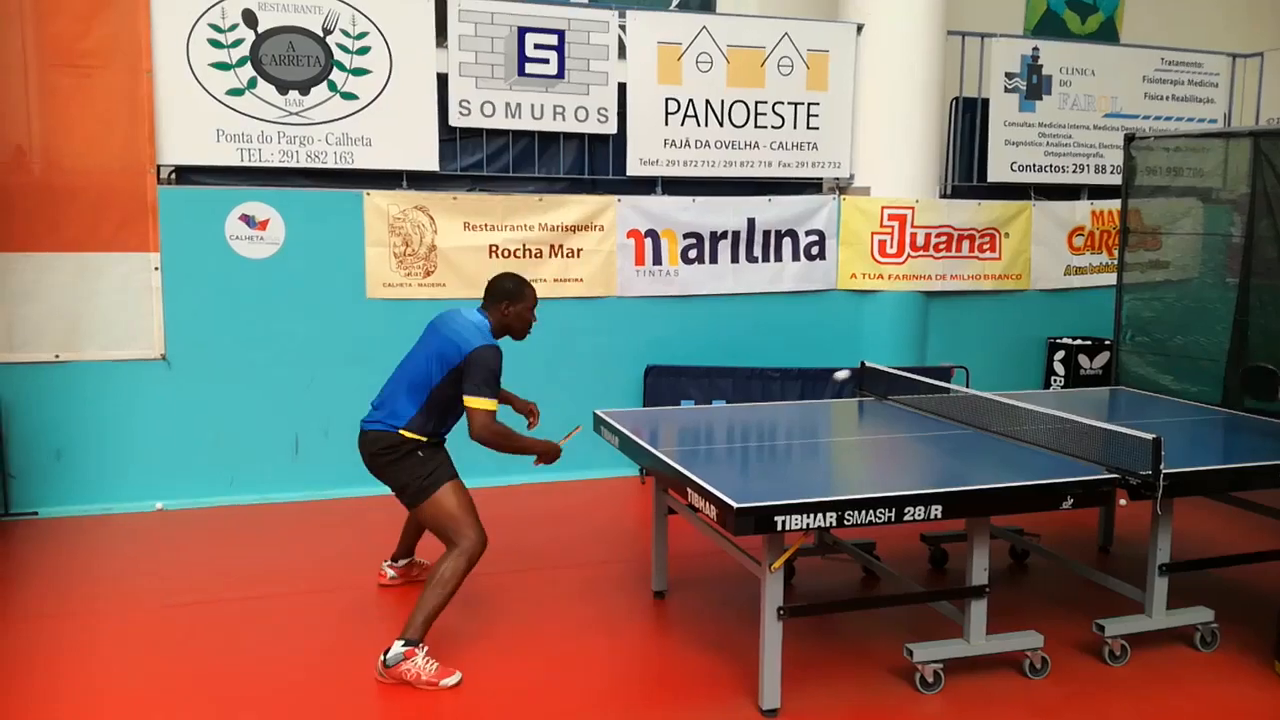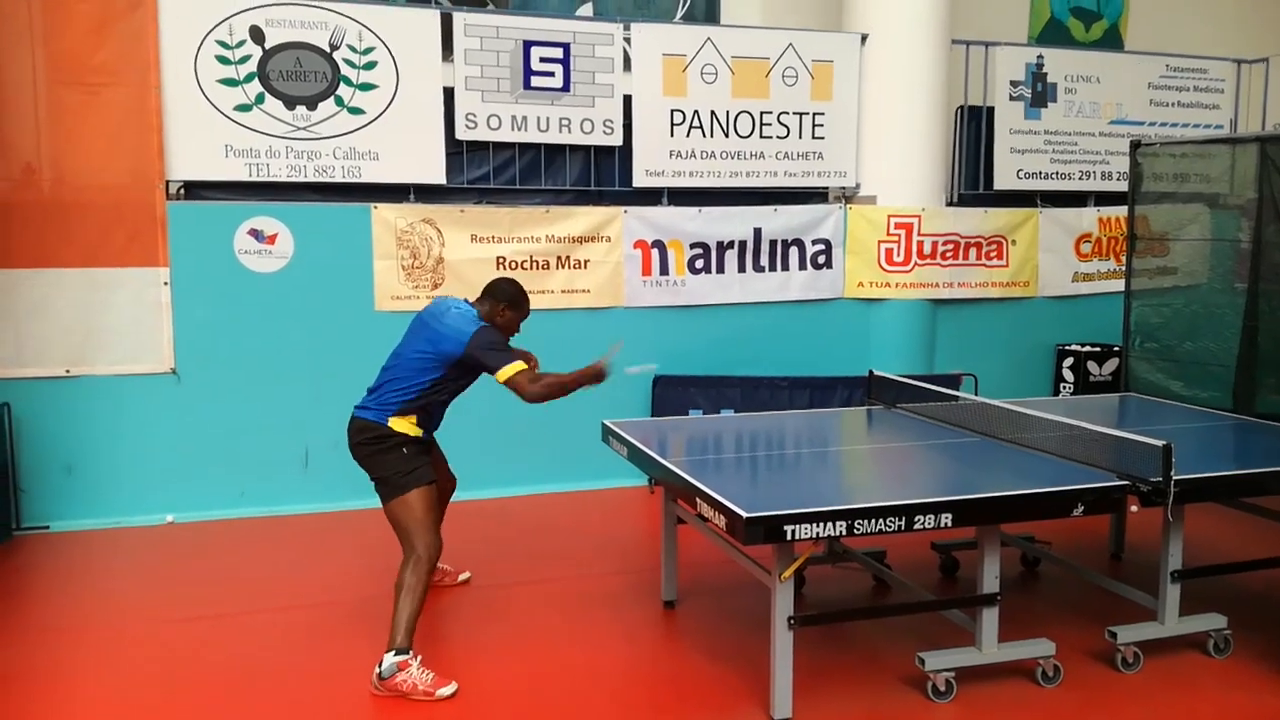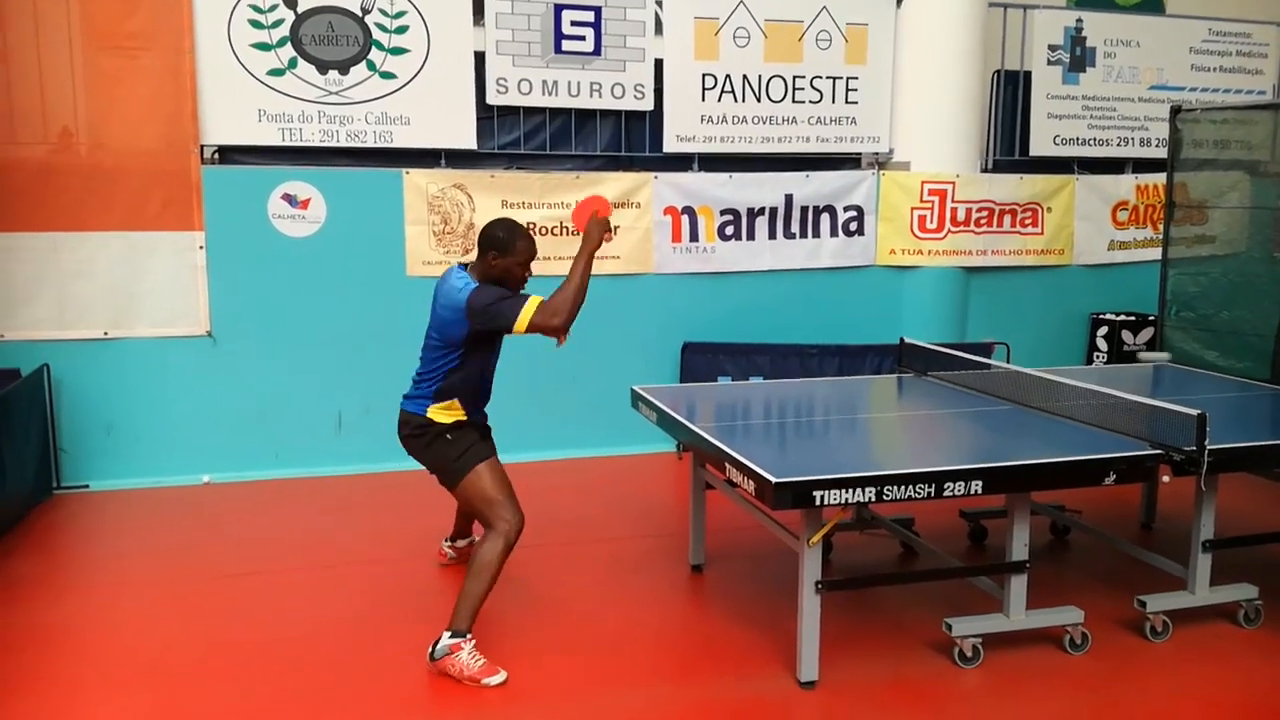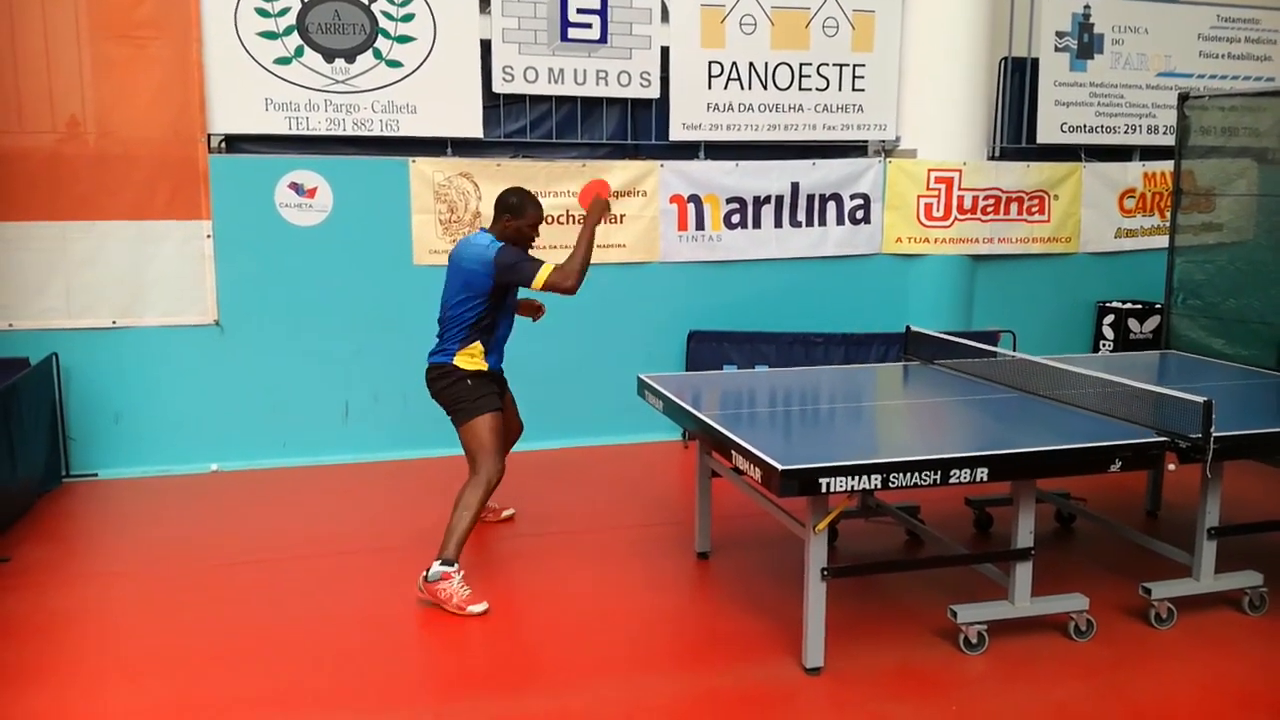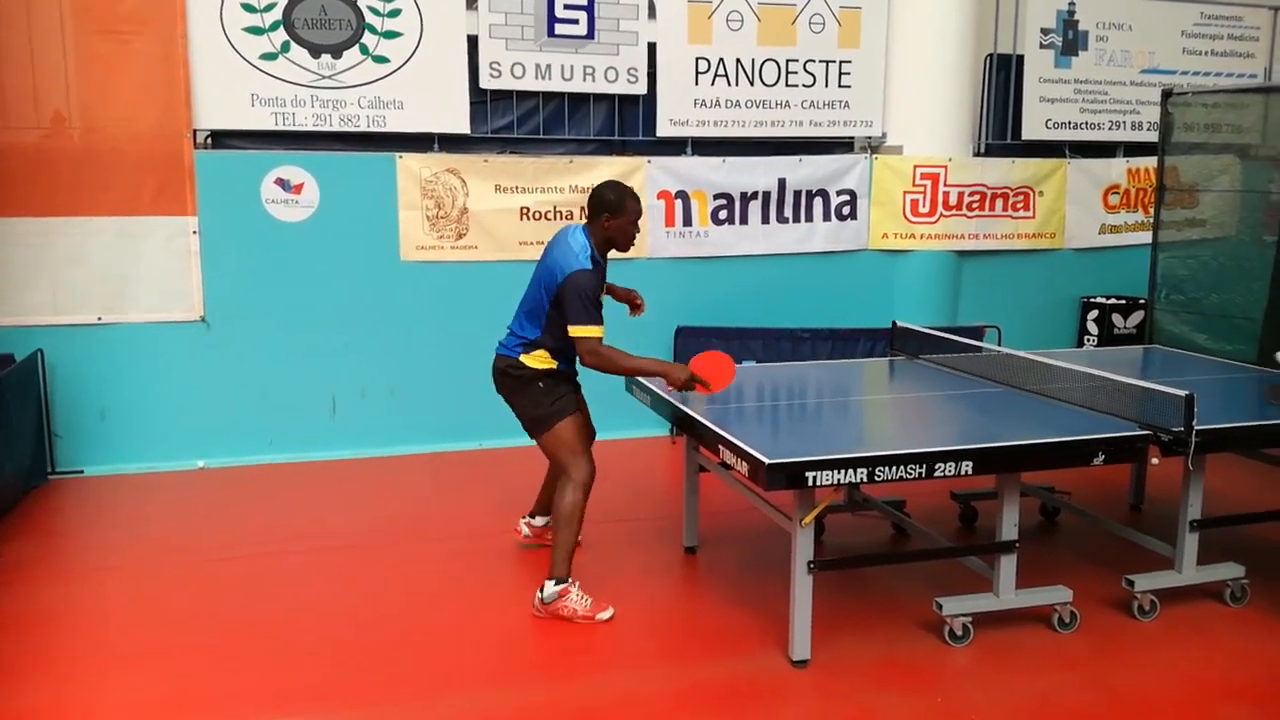
dt=1s
person 1, frame 1
left shoulder: (455, 318)
right shoulder: (484, 349)
right elbow: (483, 430)
left wrist: (511, 399)
right wrist: (541, 447)
left hip: (383, 432)
right hip: (398, 444)
left knee: (434, 493)
right knee: (469, 541)
left ankle: (399, 564)
right ankle: (403, 653)
person 1, frame 2
left shoulder: (445, 307)
right shoulder: (480, 334)
right elbow: (533, 390)
left wrist: (514, 357)
right wrist: (585, 377)
left hip: (387, 427)
right hip: (385, 437)
left knee: (443, 485)
right knee: (423, 547)
left ankle: (426, 571)
right ankle: (397, 664)
person 1, frame 3
left shoulder: (462, 278)
right shoulder: (478, 300)
right elbow: (556, 317)
left wrist: (536, 313)
right wrist: (588, 248)
left hip: (453, 417)
right hip: (436, 427)
left knee: (484, 483)
right knee: (506, 521)
left ankle: (458, 542)
right ankle: (452, 644)
person 1, frame 4
left shoulder: (471, 246)
right shoulder: (501, 257)
right elbow: (569, 282)
left wrist: (518, 306)
right wrist: (591, 220)
left hip: (469, 367)
right hip: (461, 374)
left knee: (510, 429)
right knee: (487, 470)
left ankle: (476, 504)
right ankle: (442, 573)
person 1, frame 5
left shoulder: (574, 236)
right shoulder: (581, 273)
right elbow: (592, 354)
left wrist: (617, 292)
right wrist: (663, 369)
left hip: (542, 364)
right hip: (528, 371)
left knee: (580, 438)
right knee: (579, 473)
left ankle: (537, 522)
right ankle: (555, 589)
